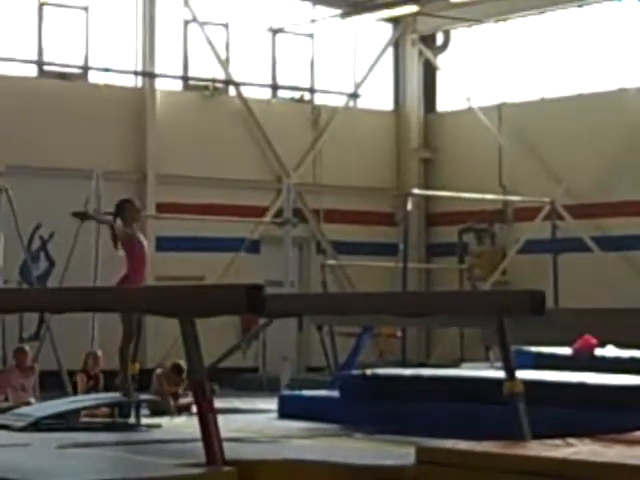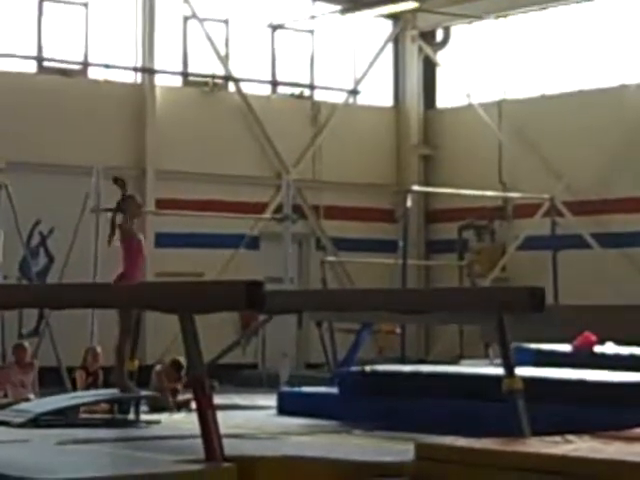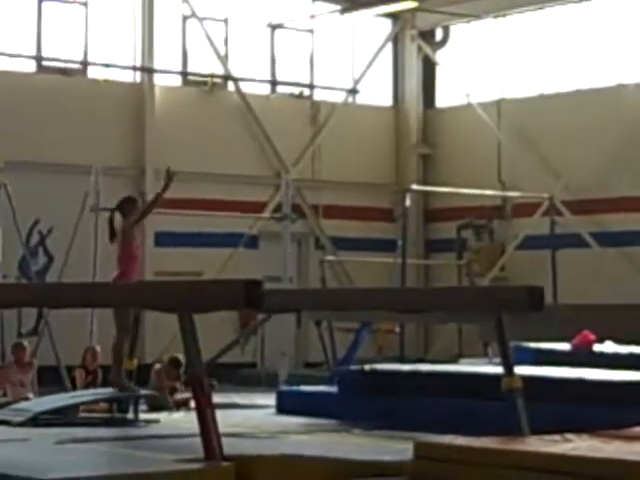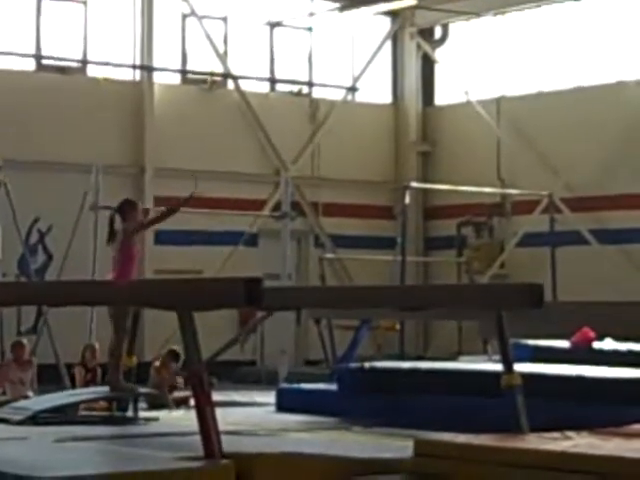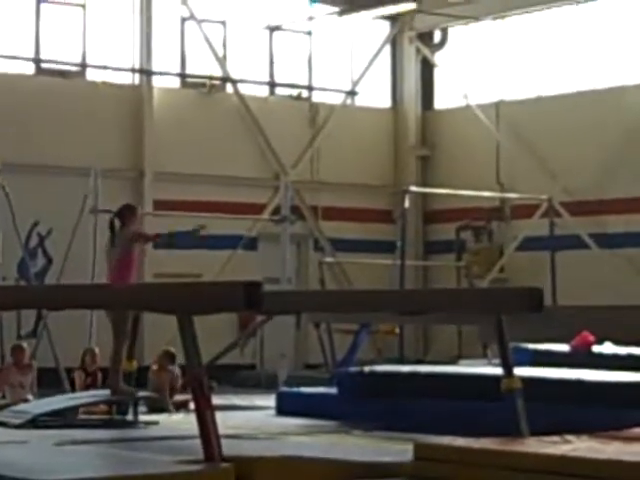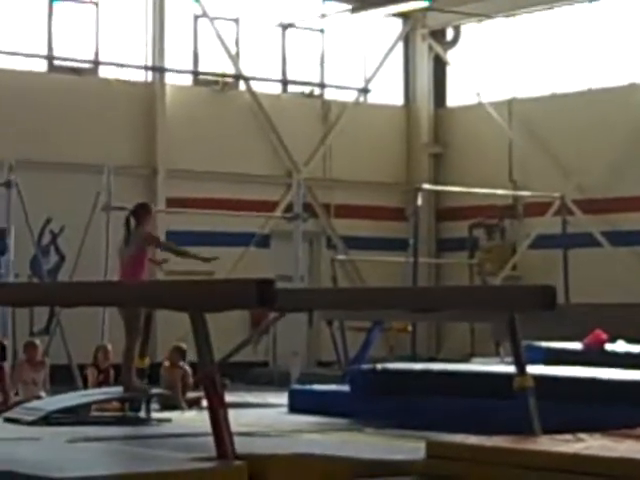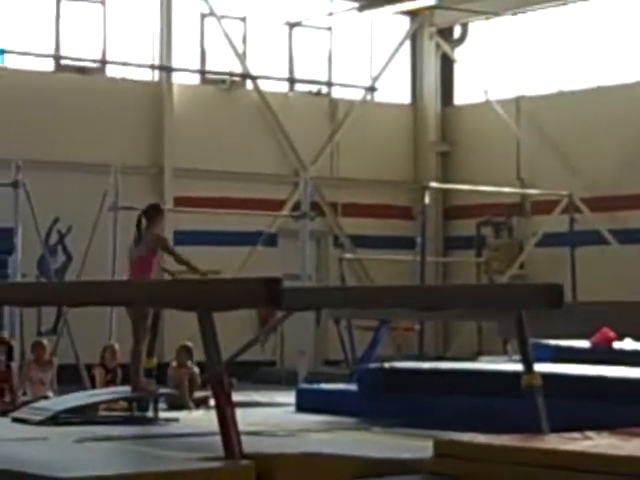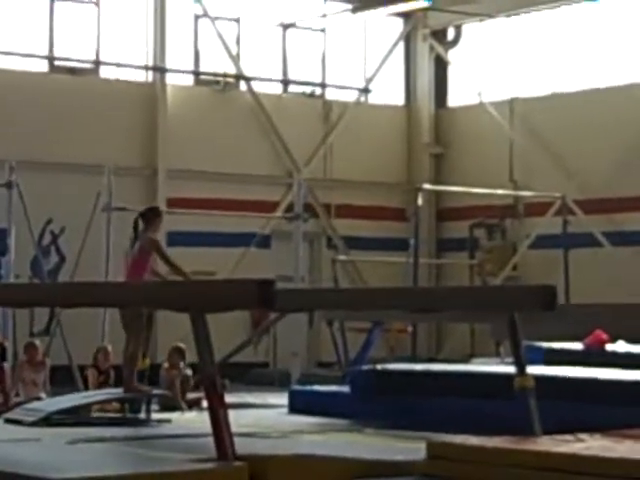
dt=0.2s
person 1, frame 1
left shoulder: (135, 232)
right shoulder: (125, 233)
right elbow: (113, 224)
right wrist: (93, 217)
left hip: (136, 287)
right hip: (128, 287)
left knee: (134, 333)
right knee: (129, 334)
left ankle: (126, 378)
right ankle: (125, 380)
person 1, frame 2
left shoulder: (132, 228)
right shoulder: (127, 228)
left elbow: (130, 213)
right elbow: (128, 213)
right wrist: (126, 197)
left hip: (132, 283)
right hip: (127, 283)
left knee: (128, 331)
right knee: (126, 331)
left ankle: (121, 376)
right ankle: (121, 378)
person 1, frame 3
left shoulder: (128, 231)
right shoulder: (127, 228)
left elbow: (145, 211)
right elbow: (147, 209)
right wrist: (165, 186)
left hip: (122, 286)
left knee: (123, 332)
right knee: (124, 332)
left ankle: (117, 376)
right ankle: (118, 377)
person 1, frame 4
left shoulder: (119, 232)
right shoulder: (130, 230)
right elbow: (159, 218)
right wrist: (183, 203)
left knee: (118, 333)
right knee: (121, 334)
left ankle: (113, 376)
right ankle: (116, 378)
person 1, frame 5
left shoulder: (116, 237)
right shoulder: (131, 235)
right elbow: (159, 238)
left knee: (120, 338)
right knee: (121, 338)
left ankle: (115, 380)
right ankle: (116, 382)
person 1, frame 6
left shoulder: (129, 236)
right shoulder: (145, 235)
right elbow: (173, 249)
left wrist: (155, 261)
right wrist: (201, 258)
left knee: (132, 335)
right knee: (133, 336)
left ankle: (129, 377)
right ankle: (129, 380)
person 1, frame 7
left shoulder: (140, 237)
right shoulder: (156, 237)
right elbow: (178, 258)
right wrist: (201, 274)
left knee: (140, 336)
right knee: (141, 337)
left ankle: (137, 378)
right ankle: (137, 381)
person 1, frame 8
left shoulder: (137, 239)
right shoulder: (150, 240)
right elbow: (170, 264)
left wrist: (165, 278)
right wrist: (190, 279)
left knee: (132, 339)
right knee: (139, 339)
left ankle: (128, 380)
right ankle: (131, 381)
